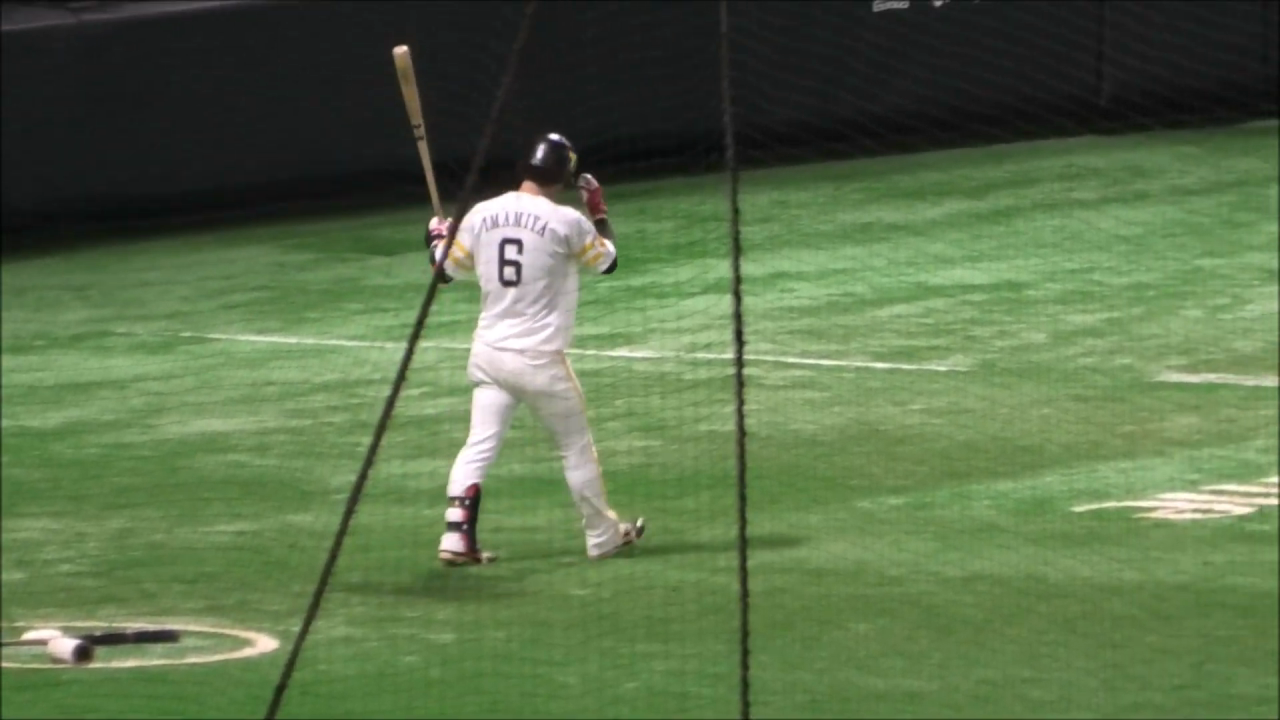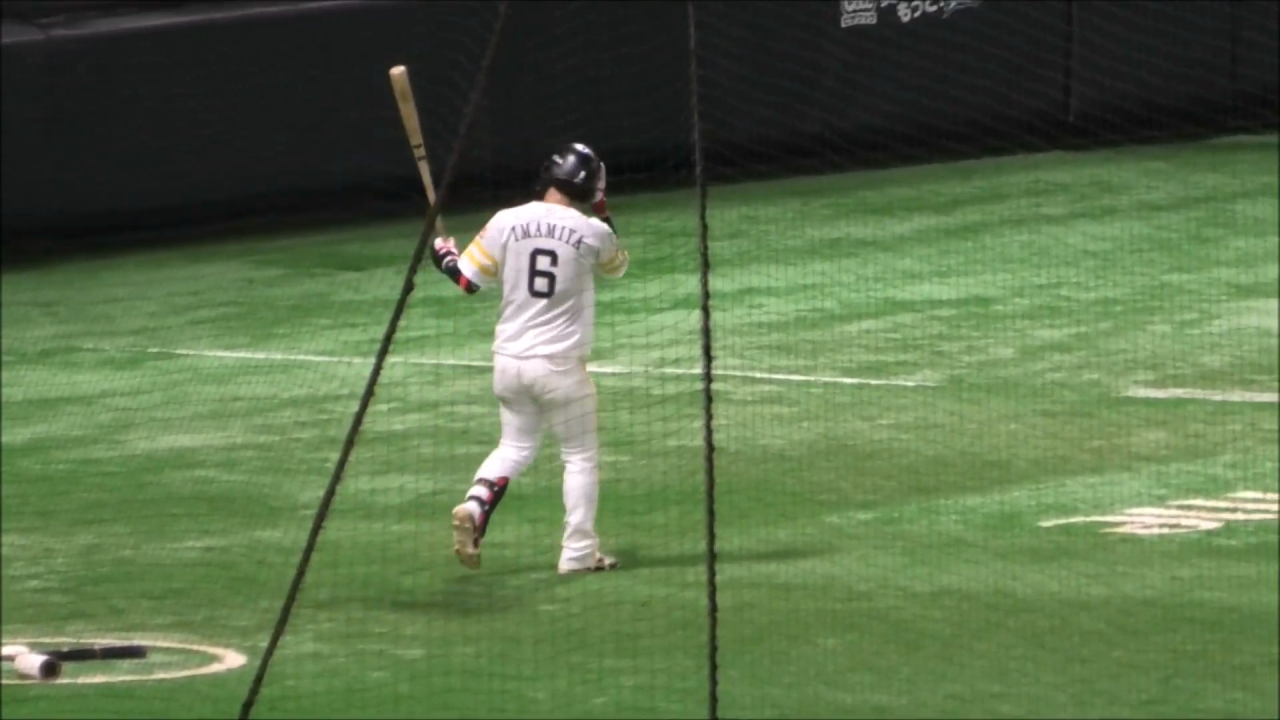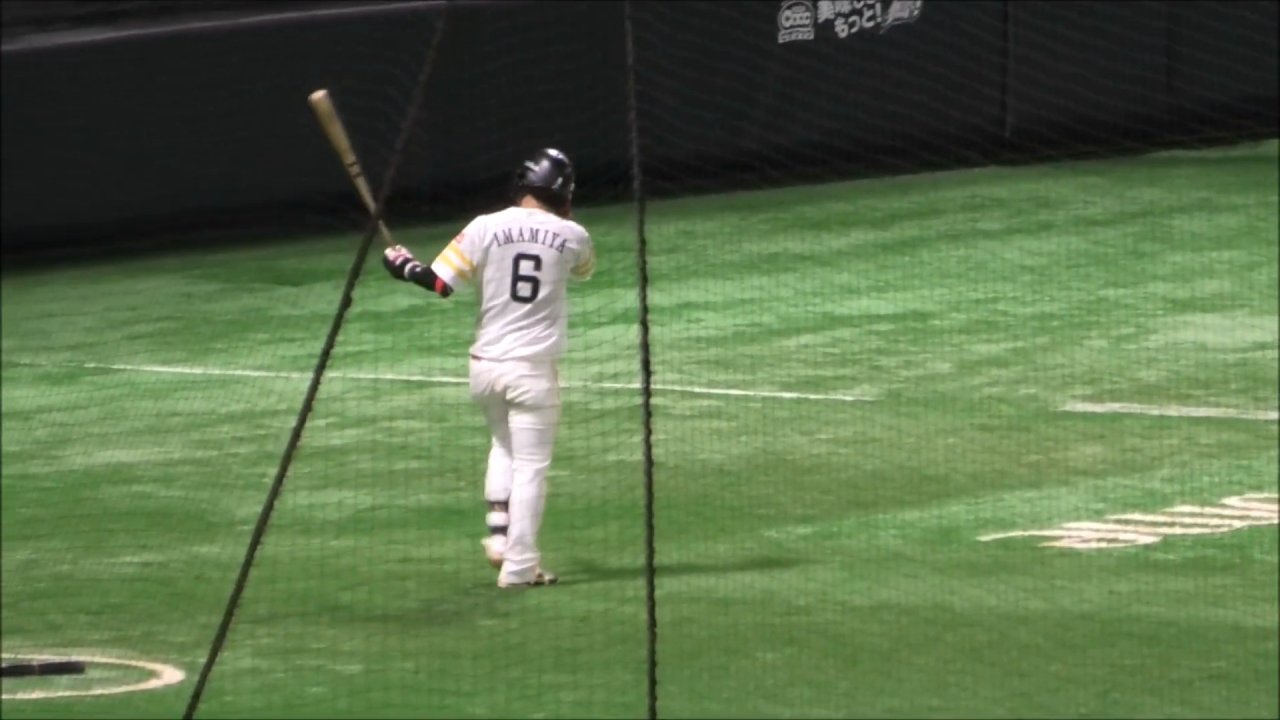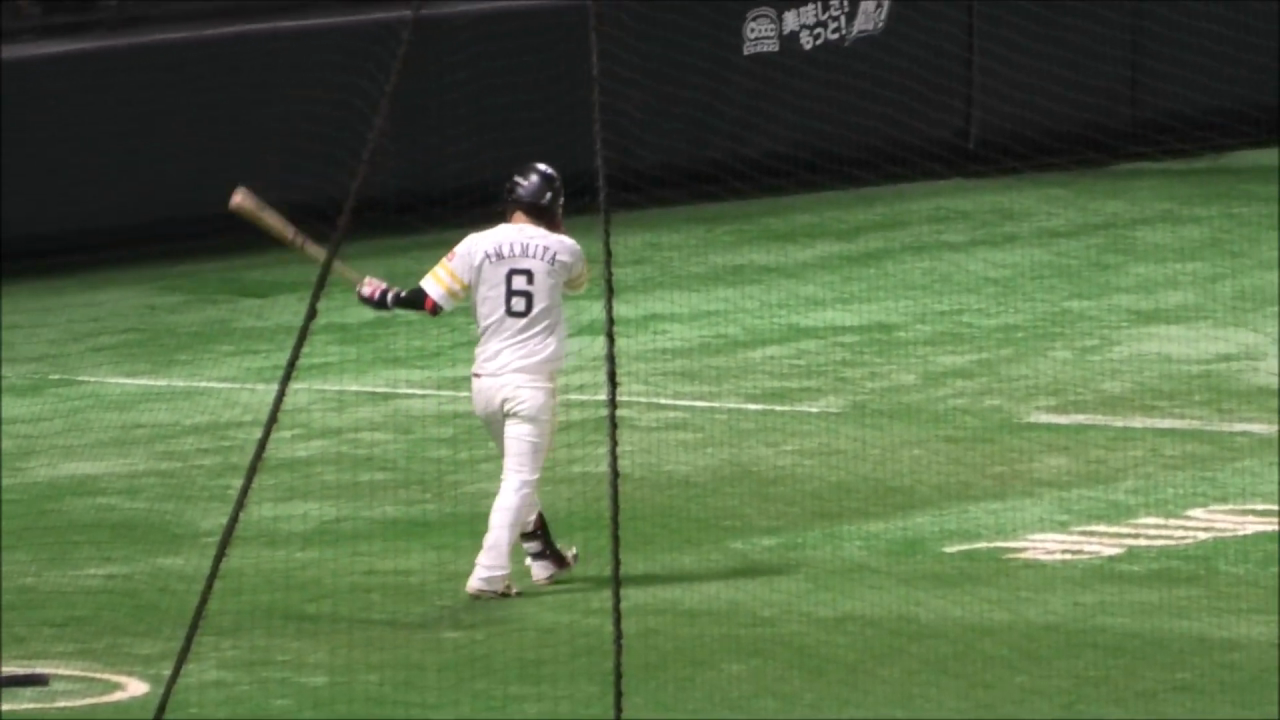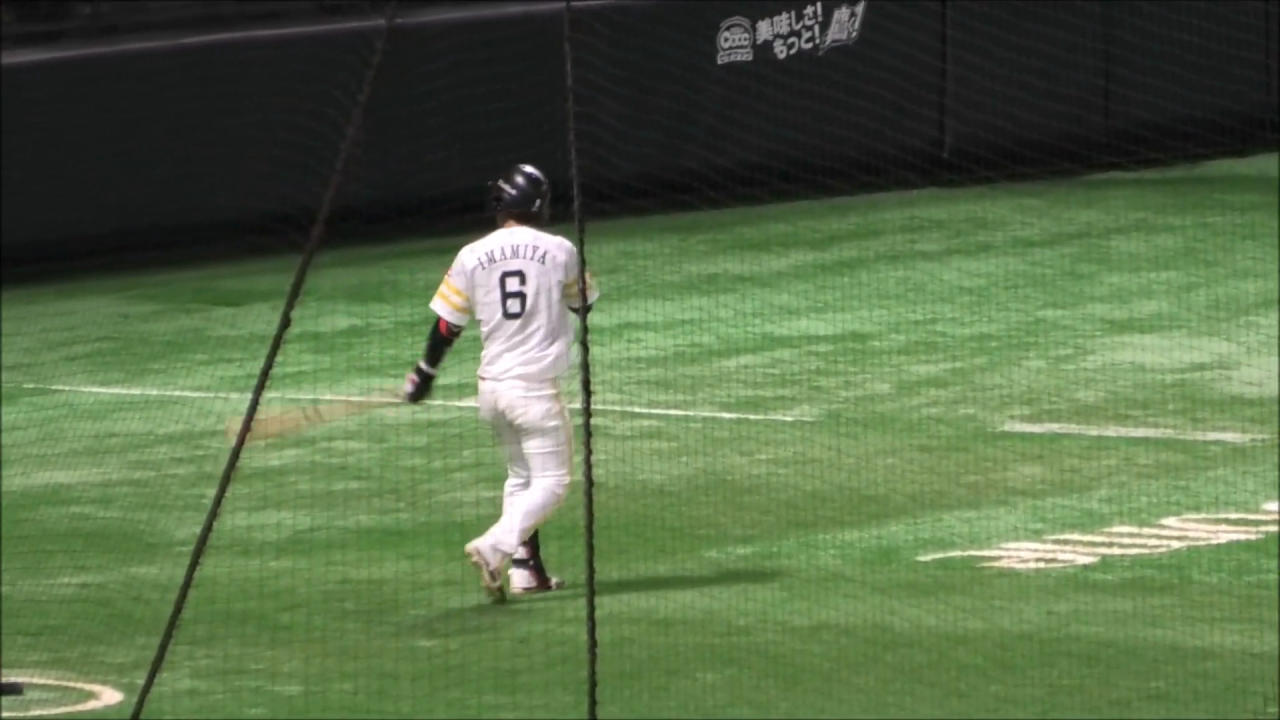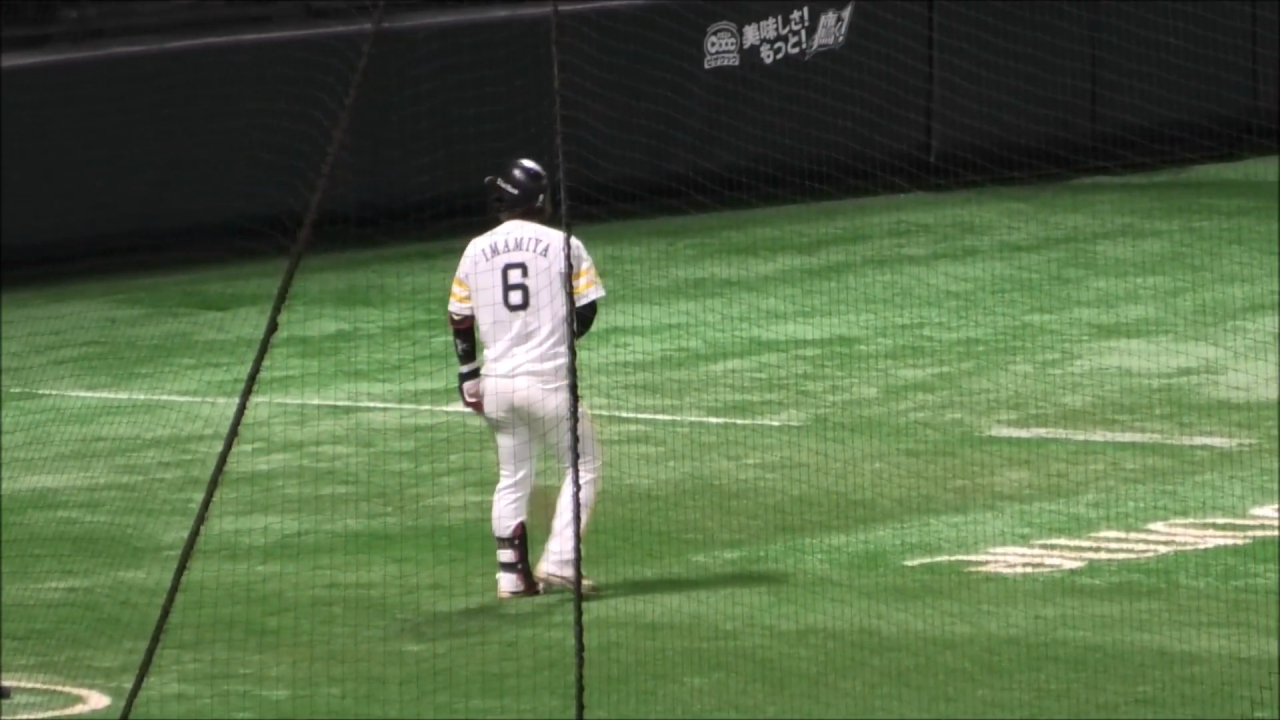
dt=0.2s
person 1, frame 1
left shoulder: (483, 214)
right shoulder: (568, 222)
left elbow: (445, 270)
right elbow: (606, 262)
left wrist: (437, 237)
right wrist: (597, 209)
left hip: (488, 351)
right hip: (540, 357)
left knee: (480, 445)
right knee: (577, 447)
left ankle: (457, 536)
right ankle: (605, 535)
person 1, frame 2
left shoulder: (506, 221)
right shoulder: (595, 232)
left elbow: (467, 280)
right elbow: (617, 269)
left wrist: (444, 256)
right wrist: (600, 210)
left hip: (509, 360)
right hip: (561, 363)
left knee: (514, 447)
right knee: (580, 457)
left ankle: (475, 505)
right ankle: (579, 553)
person 1, frame 3
left shoulder: (484, 228)
right shoulder: (573, 236)
left elbow: (440, 282)
left wrist: (402, 266)
right wrist: (563, 214)
left hip: (485, 366)
right hip: (533, 369)
left knee: (505, 450)
right knee: (530, 467)
left ankle: (500, 537)
right ankle: (519, 566)
person 1, frame 4
left shoulder: (475, 246)
right shoulder: (564, 249)
left elbow: (430, 301)
right elbow: (578, 283)
left wrist: (385, 297)
right wrist: (557, 231)
left hip: (485, 382)
right hip: (532, 382)
left knee: (519, 472)
right knee: (520, 479)
left ankle: (544, 558)
right ankle: (488, 574)
person 1, frame 5
left shoulder: (472, 255)
right shoulder: (559, 250)
left elbow: (446, 324)
right elbow: (583, 304)
left wrist: (422, 373)
left hip: (492, 386)
right hip: (536, 387)
left knee: (521, 477)
right knee: (551, 482)
left ankle: (525, 572)
right ankle: (492, 546)
person 1, frame 6
left shoulder: (477, 250)
right shoulder: (563, 243)
left elbow: (462, 321)
right elbow: (586, 312)
left wrist: (469, 375)
left hip: (498, 382)
right hip: (547, 381)
left knee: (512, 479)
right knee: (584, 468)
left ankle: (513, 575)
right ankle: (559, 561)
